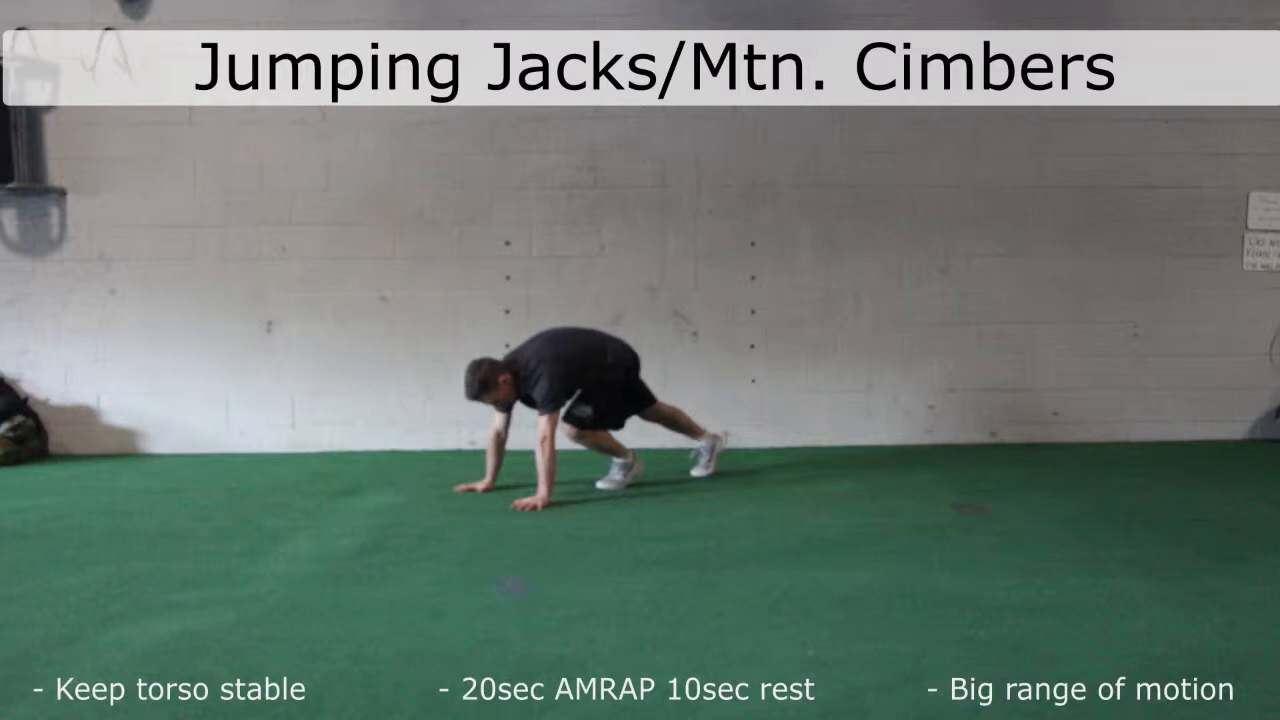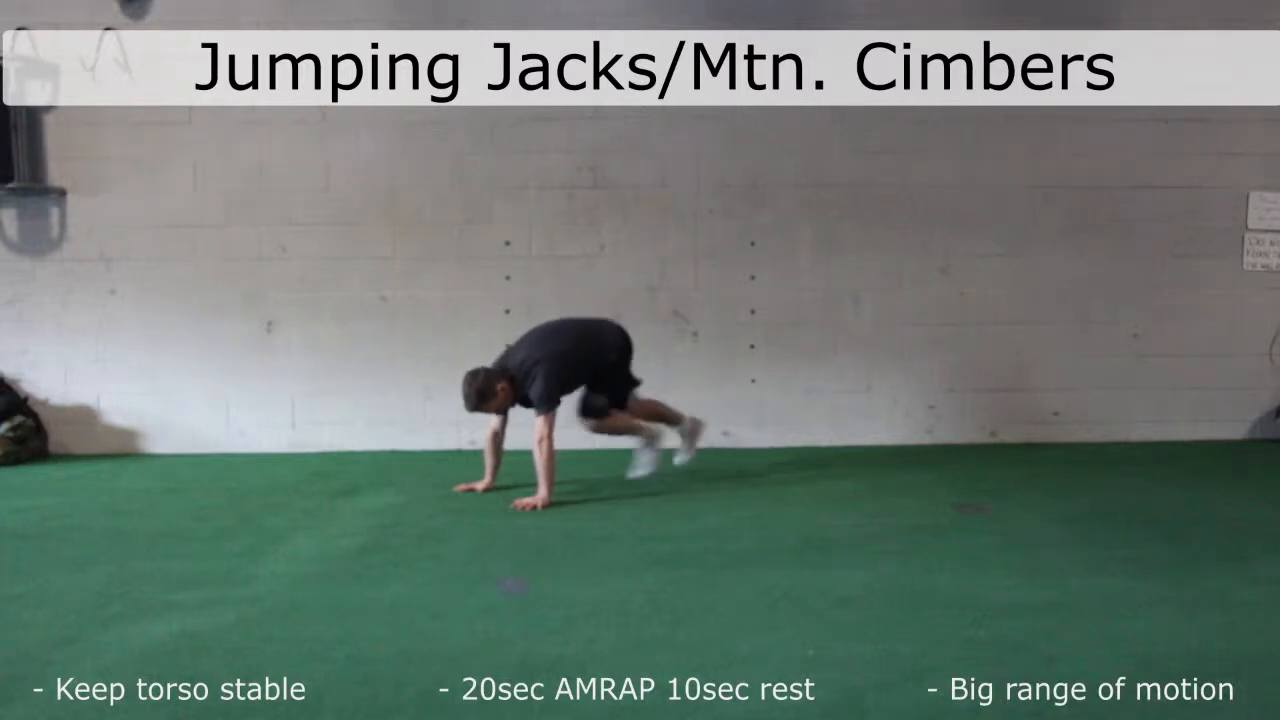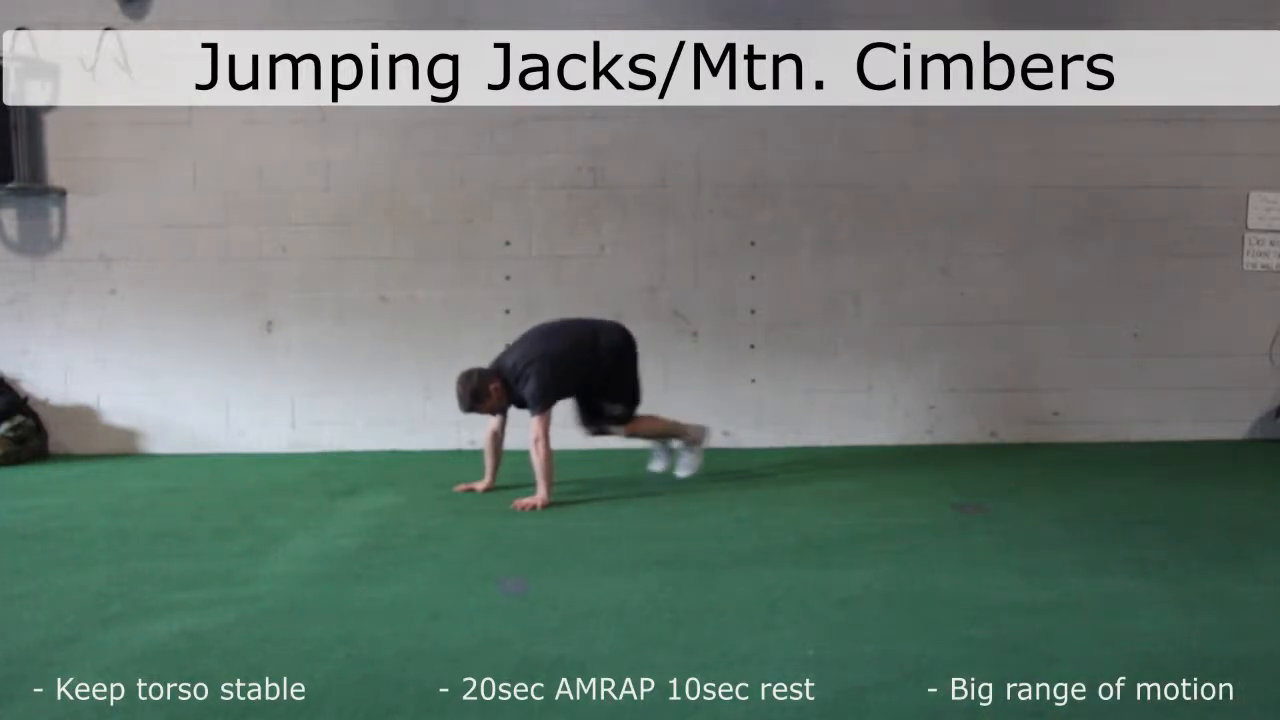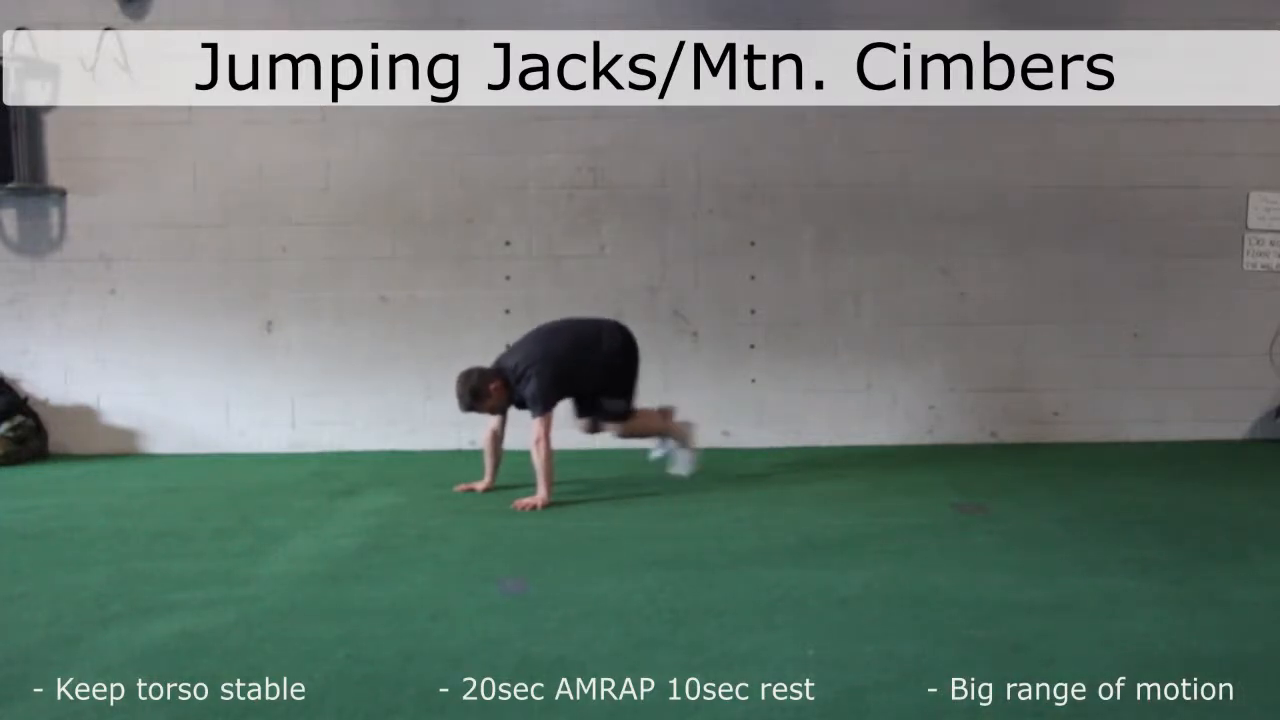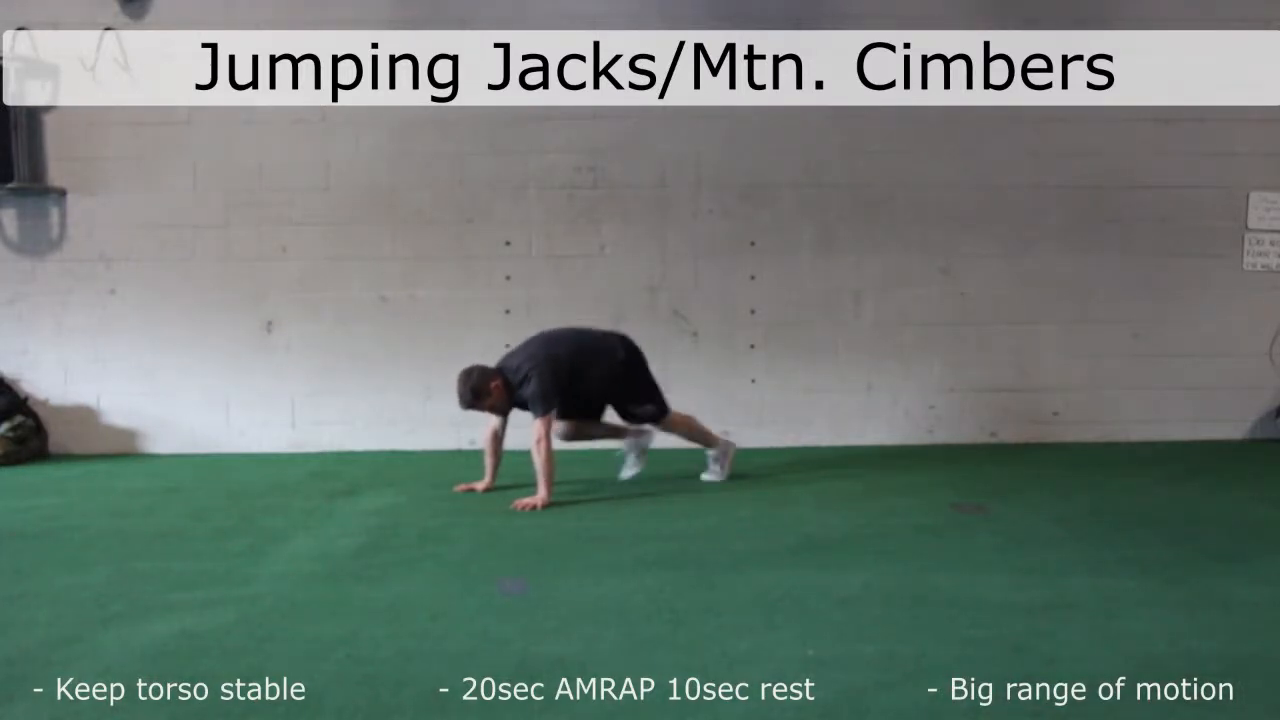
dt=1s
person 1, frame 1
left shoulder: (544, 375)
right shoulder: (505, 372)
left elbow: (545, 437)
right elbow: (498, 430)
left wrist: (543, 495)
right wrist: (488, 480)
left hip: (618, 364)
right hip: (602, 366)
left knee: (574, 427)
right knee: (650, 411)
left ankle: (626, 461)
right ankle: (708, 442)
person 1, frame 2
left shoulder: (540, 377)
right shoulder: (498, 375)
left elbow: (542, 437)
right elbow: (495, 431)
left wrist: (543, 494)
right wrist: (487, 480)
left hip: (611, 345)
right hip: (595, 350)
left knee: (594, 419)
right knee: (625, 405)
left ankle: (648, 436)
right ankle: (685, 425)
person 1, frame 3
left shoulder: (533, 378)
right shoulder: (495, 376)
left elbow: (539, 438)
right elbow: (495, 431)
left wrist: (542, 495)
right wrist: (487, 480)
left hip: (612, 347)
right hip: (594, 355)
left knee: (623, 426)
right knee: (593, 427)
left ankle: (690, 436)
right ankle: (665, 441)
person 1, frame 4
left shoulder: (534, 379)
right shoulder: (493, 376)
left elbow: (539, 439)
right elbow: (494, 430)
left wrist: (543, 494)
right wrist: (488, 480)
left hip: (614, 345)
right hip: (588, 357)
left knee: (618, 426)
right knee: (590, 424)
left ankle: (675, 432)
right ankle: (662, 420)
person 1, frame 5
left shoulder: (535, 382)
right shoulder: (501, 375)
left elbow: (540, 439)
right elbow: (495, 430)
left wrist: (543, 494)
right wrist: (487, 480)
left hip: (616, 361)
right hip: (595, 368)
left knee: (659, 418)
right knee: (565, 428)
left ankle: (718, 449)
right ankle: (633, 439)
